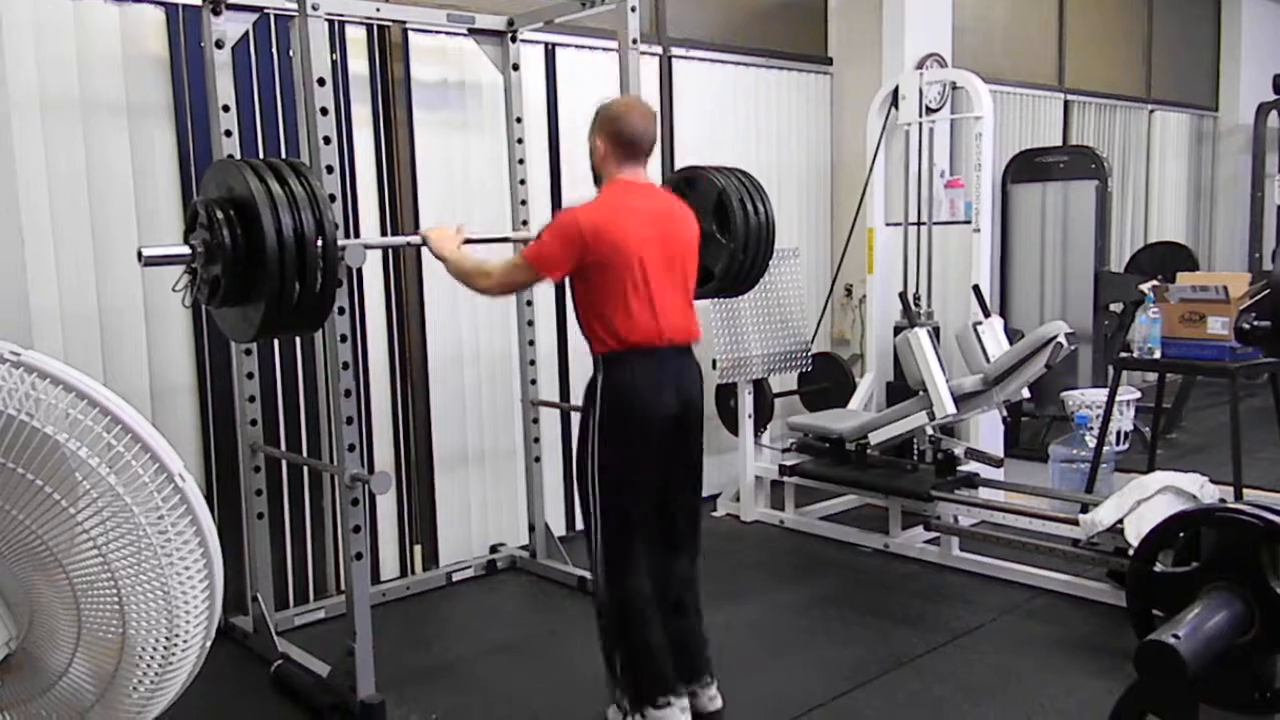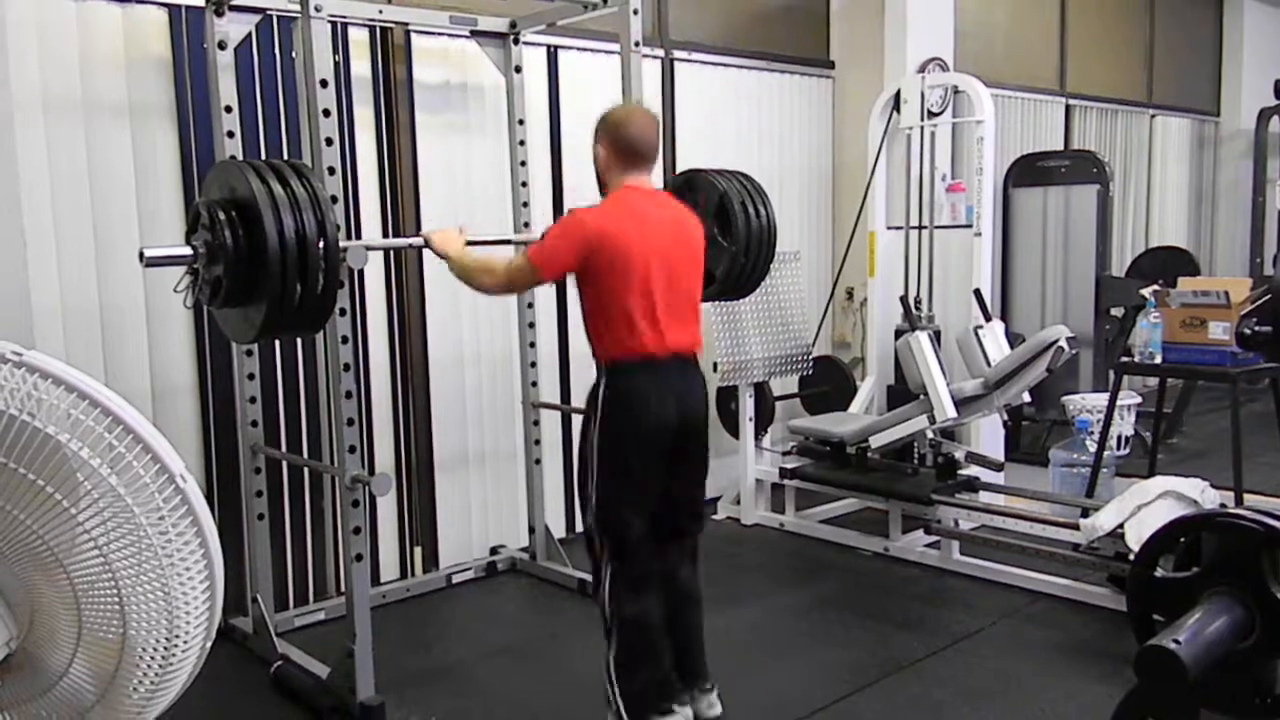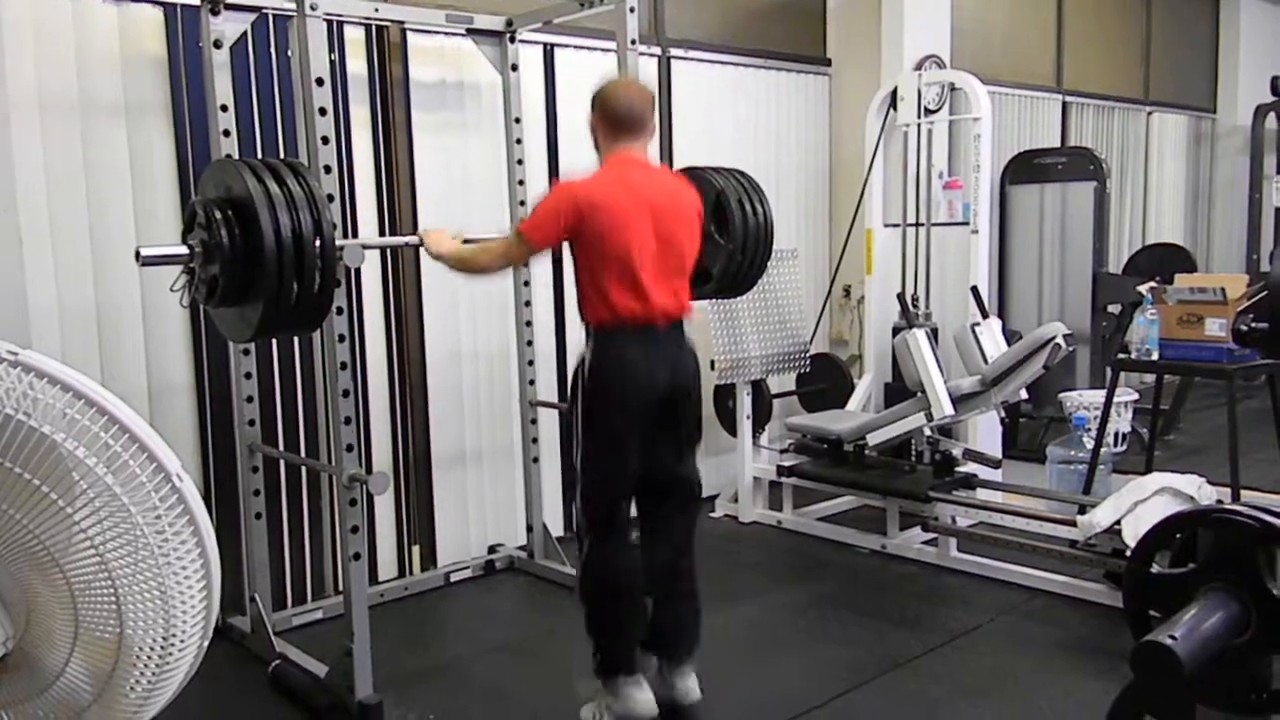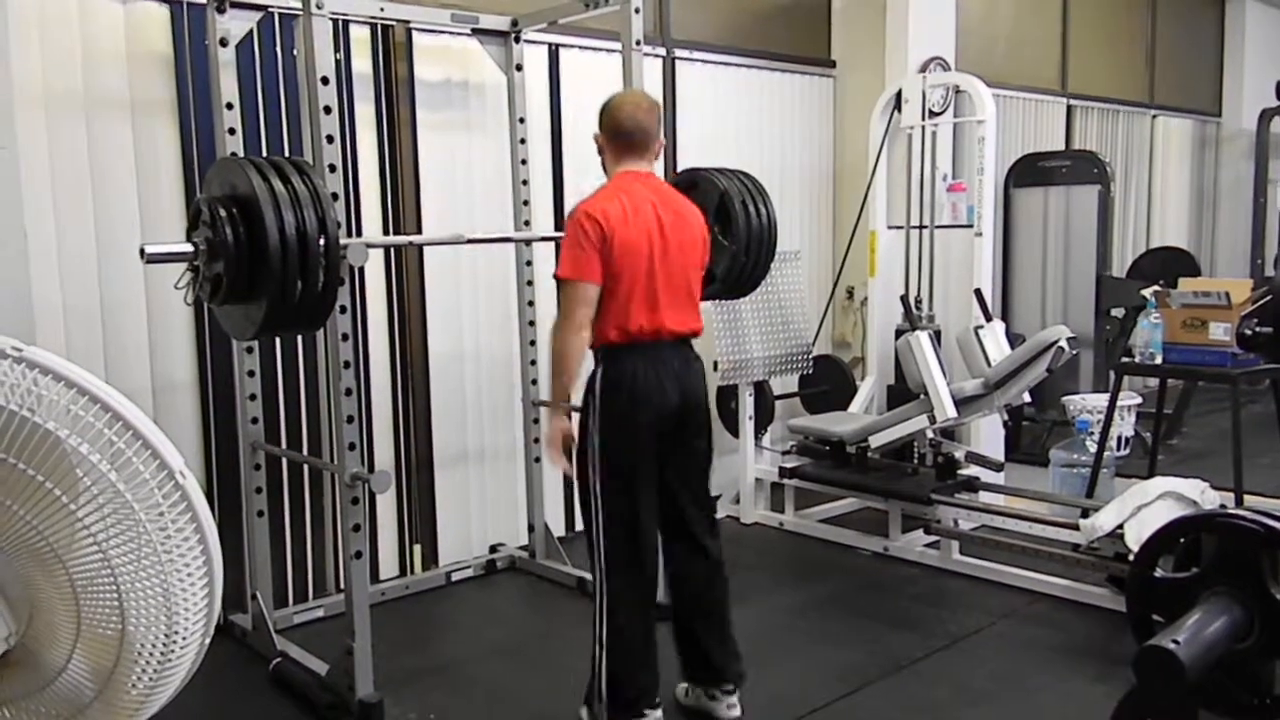
dt=0.4s
person 1, frame 1
left shoulder: (586, 221)
right shoulder: (683, 217)
left elbow: (502, 281)
left wrist: (450, 254)
left hip: (628, 387)
right hip: (684, 380)
left knee: (621, 550)
right knee: (673, 542)
person 1, frame 2
left shoulder: (591, 226)
right shoulder: (689, 224)
left elbow: (503, 279)
left wrist: (451, 251)
left hip: (632, 394)
right hip: (688, 390)
left knee: (623, 555)
right knee: (674, 546)
person 1, frame 3
left shoulder: (581, 196)
right shoulder: (686, 196)
left elbow: (499, 258)
left wrist: (446, 250)
left hip: (619, 361)
right hip: (678, 358)
left knee: (603, 527)
right knee: (673, 511)
right ankle: (675, 662)
person 1, frame 4
left shoulder: (593, 215)
right shoulder: (690, 214)
left elbow: (577, 323)
left wrist: (558, 412)
left hip: (627, 381)
right hip: (685, 372)
left knee: (623, 550)
right knee: (694, 537)
